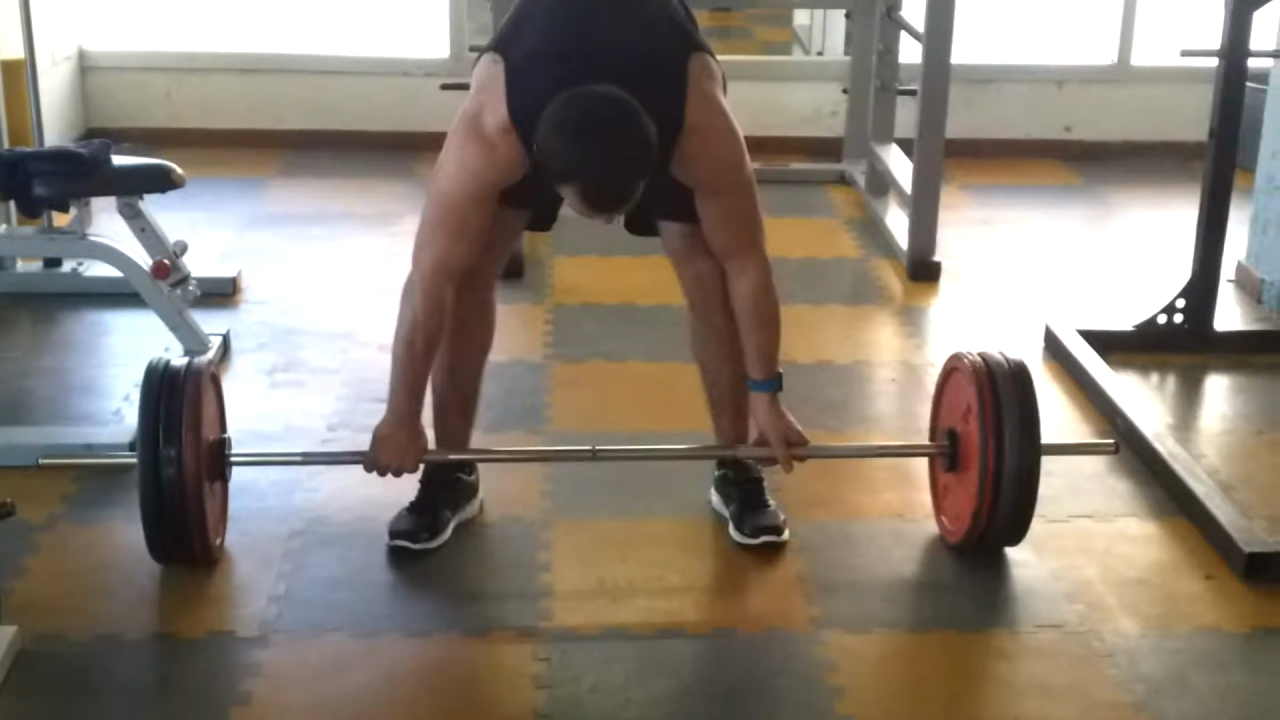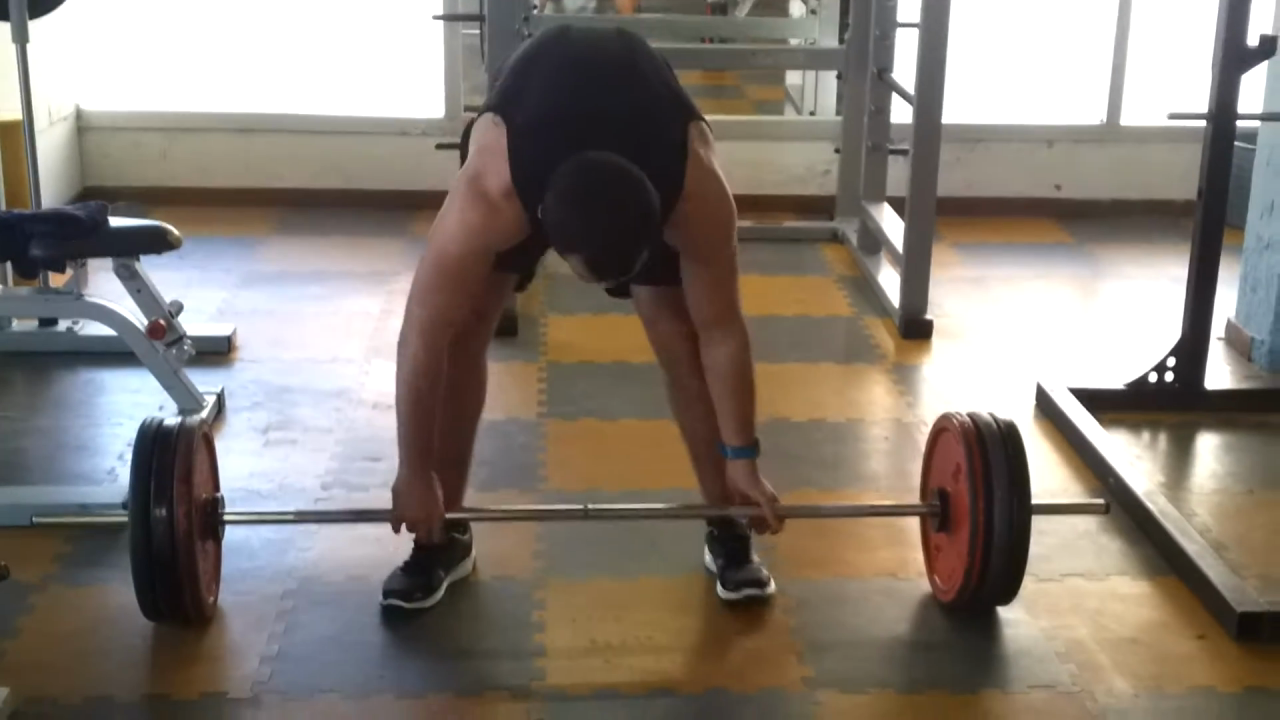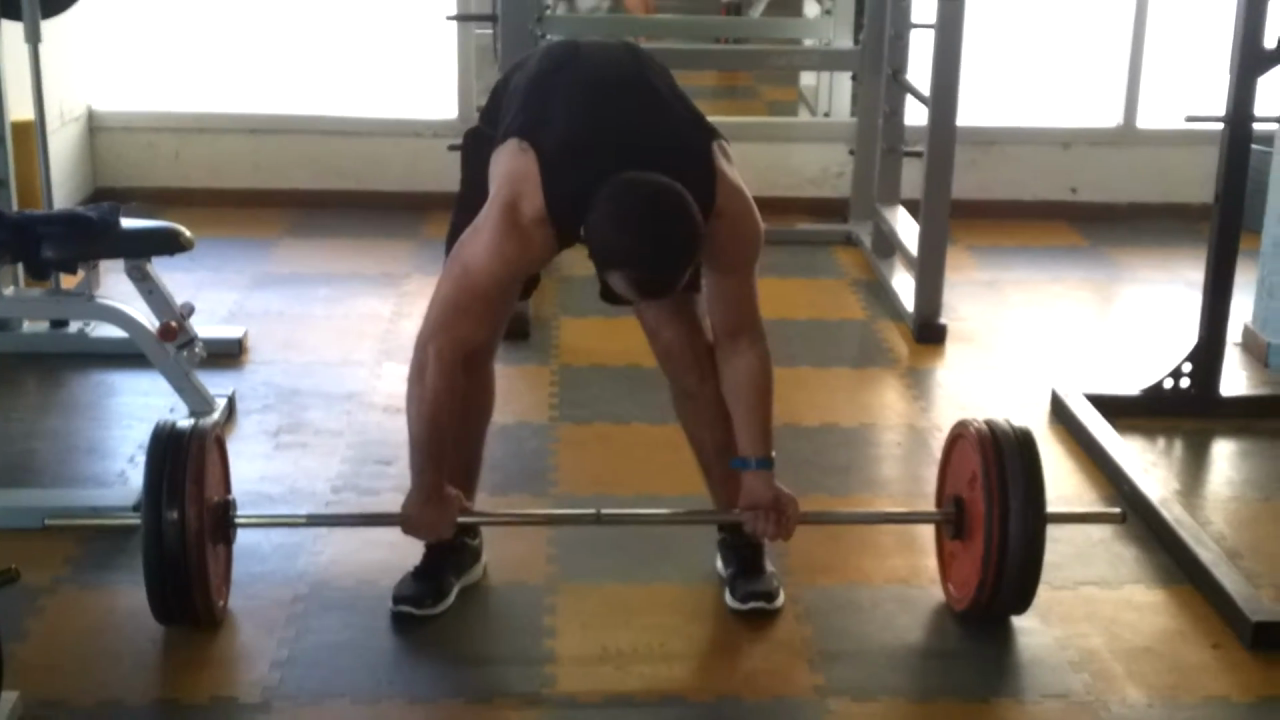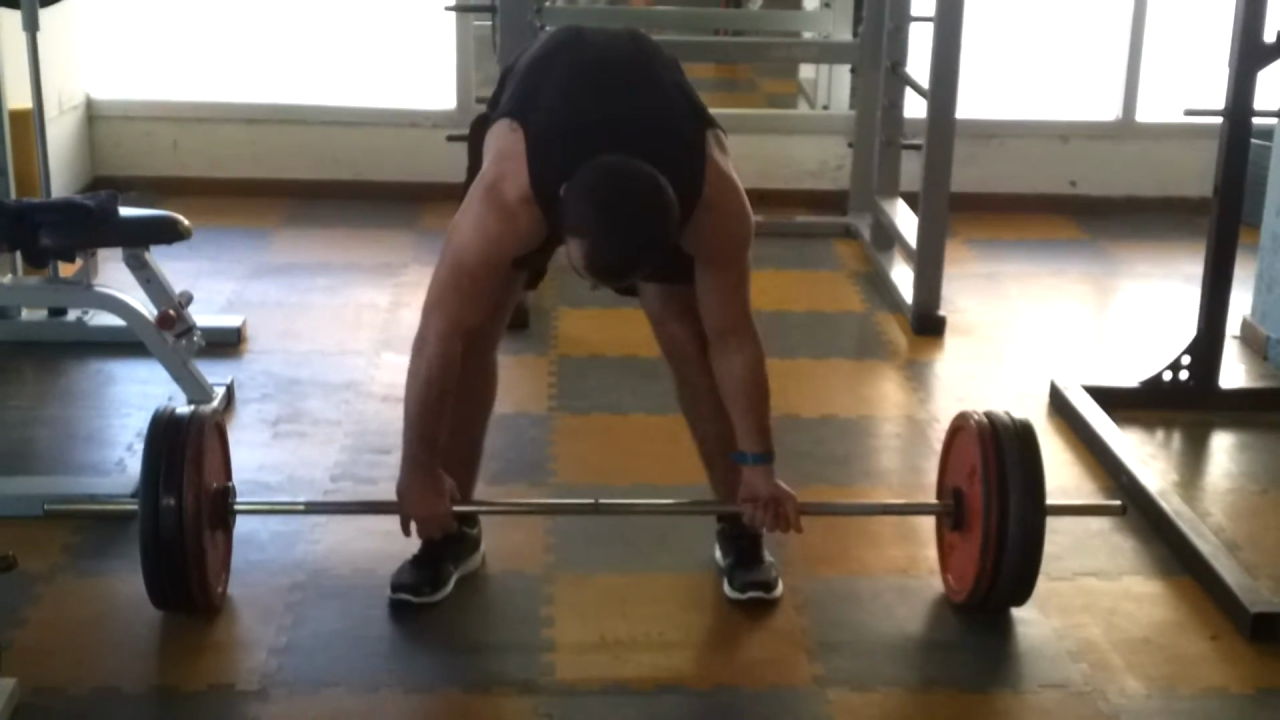
dt=1s
person 1, frame 1
left shoulder: (703, 130)
right shoulder: (490, 134)
left elbow: (744, 262)
right elbow: (432, 277)
left wrist: (765, 394)
right wrist: (401, 418)
left hip: (661, 78)
right hip: (536, 71)
left knee: (707, 270)
right knee: (469, 268)
left ankle: (737, 471)
right ankle: (451, 472)
person 1, frame 2
left shoulder: (698, 196)
right shoulder: (490, 198)
left elbow: (719, 330)
right elbow: (424, 332)
left wrist: (742, 460)
right wrist: (415, 474)
left hip: (648, 139)
right hip: (529, 124)
left knee: (678, 330)
right knee: (463, 325)
left ankle: (725, 528)
right ankle: (445, 536)
person 1, frame 3
left shoulder: (726, 210)
right shoulder: (518, 220)
left elbow: (739, 340)
right elbow: (438, 350)
left wrist: (758, 471)
right wrist: (428, 490)
left knee: (683, 338)
right knee: (471, 341)
left ankle: (738, 536)
right ankle: (455, 544)
person 1, frame 4
left shoulder: (715, 203)
right shoulder: (507, 199)
left elbow: (730, 336)
right elbow: (441, 333)
left wrist: (757, 466)
right wrist: (418, 470)
left knee: (687, 334)
right knee: (475, 328)
left ankle: (737, 526)
right ankle: (454, 530)
